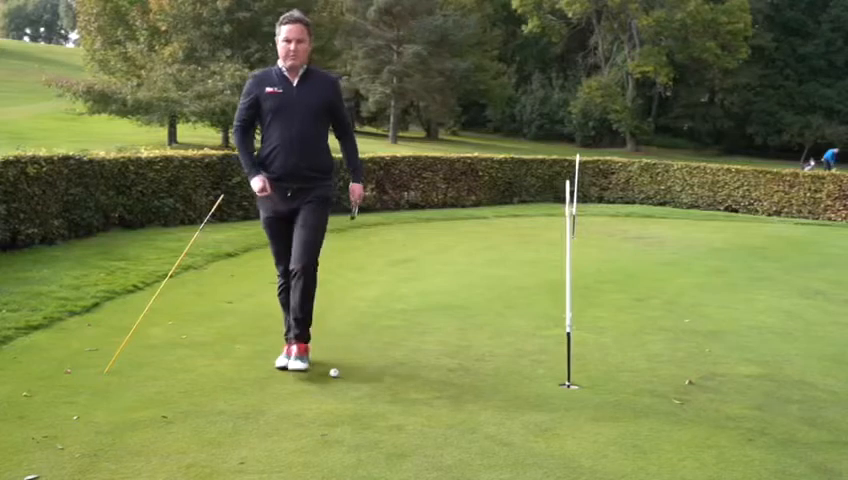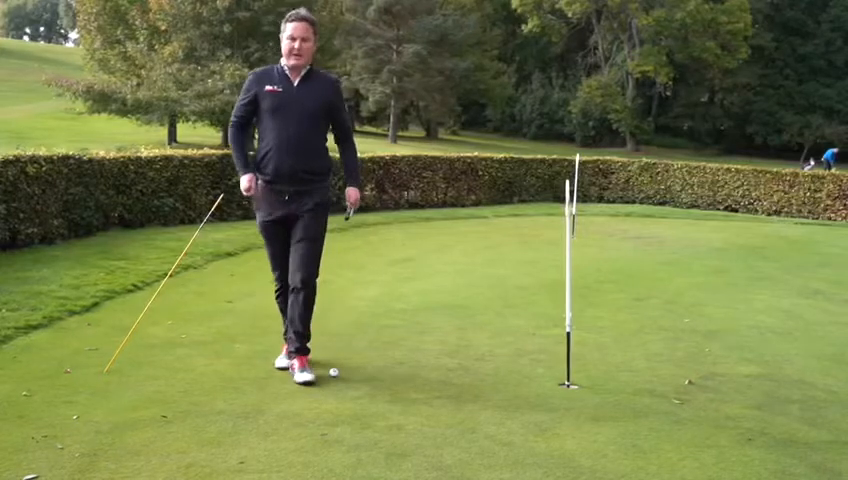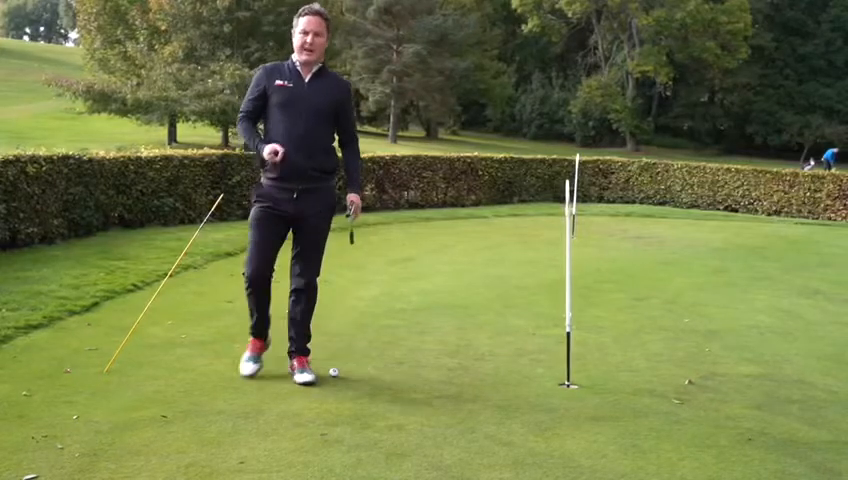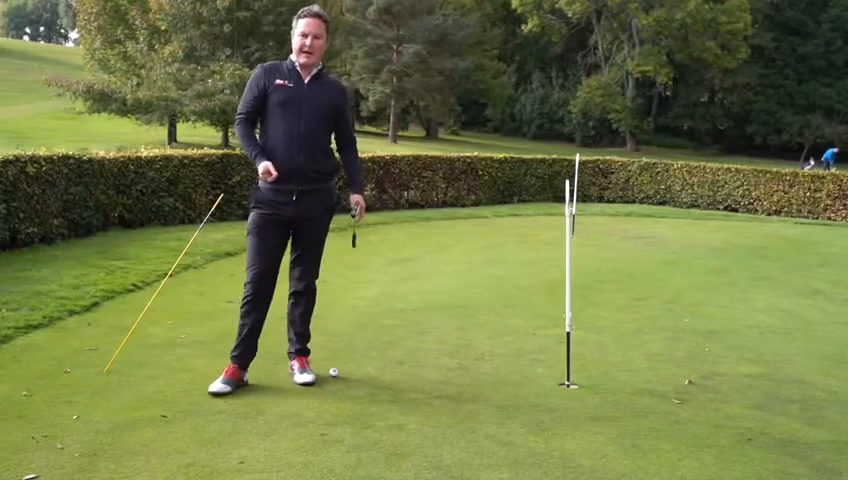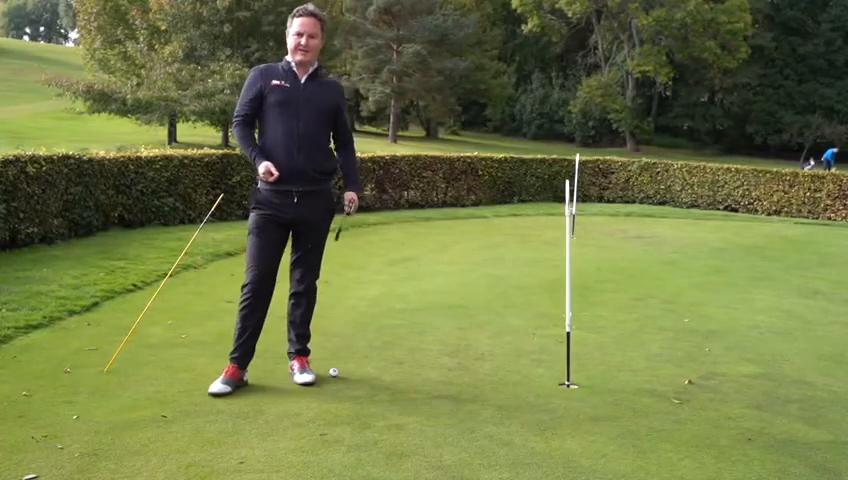
dt=0.4s
person 1, frame 1
left shoulder: (326, 84)
right shoulder: (259, 82)
left elbow: (345, 134)
right elbow: (241, 130)
left wrist: (356, 177)
right wrist: (253, 173)
left hip: (314, 191)
right hip: (274, 192)
left knee: (303, 265)
right knee: (284, 271)
left ankle: (300, 343)
right ankle: (290, 341)
person 1, frame 2
left shoulder: (328, 86)
right shoulder: (259, 80)
left elbow: (344, 137)
right elbow: (237, 126)
left wrist: (353, 182)
right wrist: (244, 170)
left hip: (312, 195)
right hip: (270, 194)
left knee: (303, 278)
right knee: (281, 278)
left ankle: (298, 353)
right ankle: (290, 340)
person 1, frame 3
left shoulder: (339, 87)
right shoulder: (269, 75)
left elbow: (349, 142)
right elbow: (245, 119)
left wrist: (354, 188)
right wrist: (261, 147)
left hip: (317, 195)
right hip: (273, 191)
left knee: (305, 279)
right knee: (256, 269)
left ankle: (298, 354)
right ankle: (258, 339)
person 1, frame 4
left shoulder: (335, 90)
right shoulder: (266, 75)
left elbow: (347, 144)
right elbow: (243, 121)
left wrist: (356, 188)
right wrist: (259, 159)
left hip: (316, 198)
right hip: (271, 196)
left knee: (304, 282)
right knee: (258, 280)
left ankle: (298, 356)
right ankle: (238, 365)
person 1, frame 5
left shoulder: (332, 89)
right shoulder: (263, 76)
left elbow: (344, 143)
right elbow: (241, 123)
left wrist: (352, 186)
right wrist: (259, 160)
left hip: (317, 199)
right hip: (271, 197)
left knee: (305, 282)
right knee: (257, 281)
left ankle: (299, 356)
right ankle: (238, 365)
